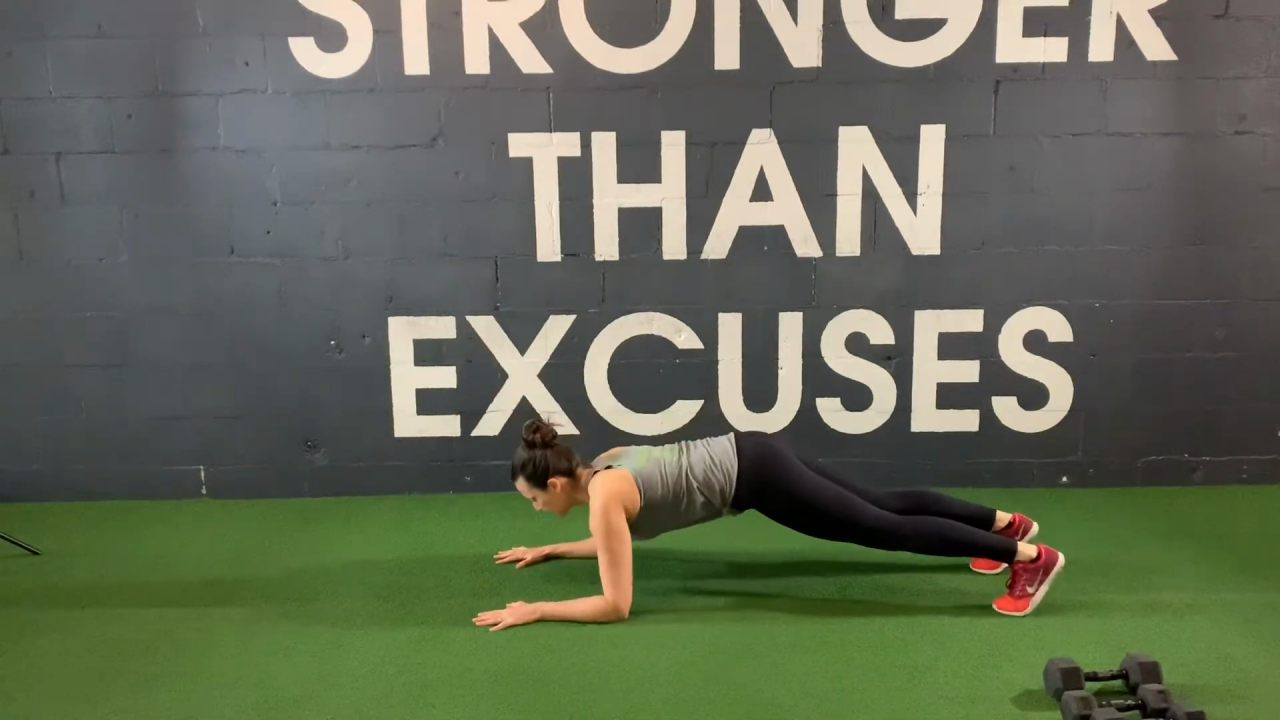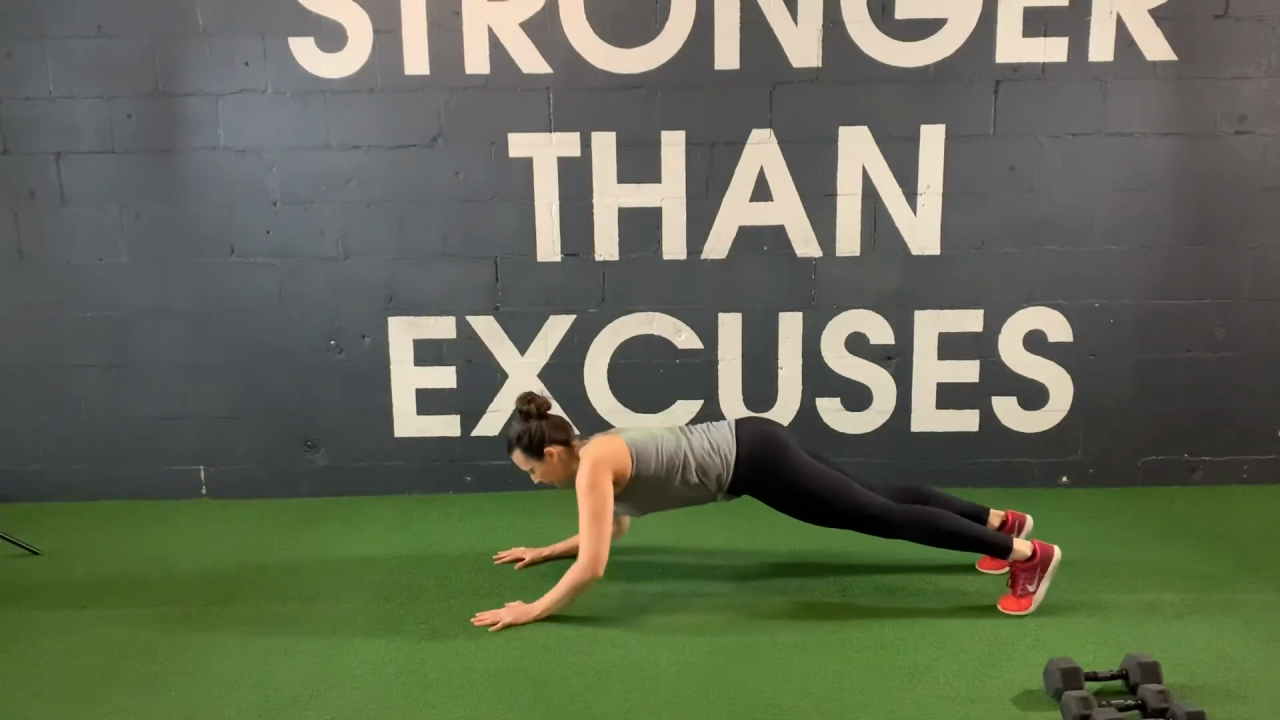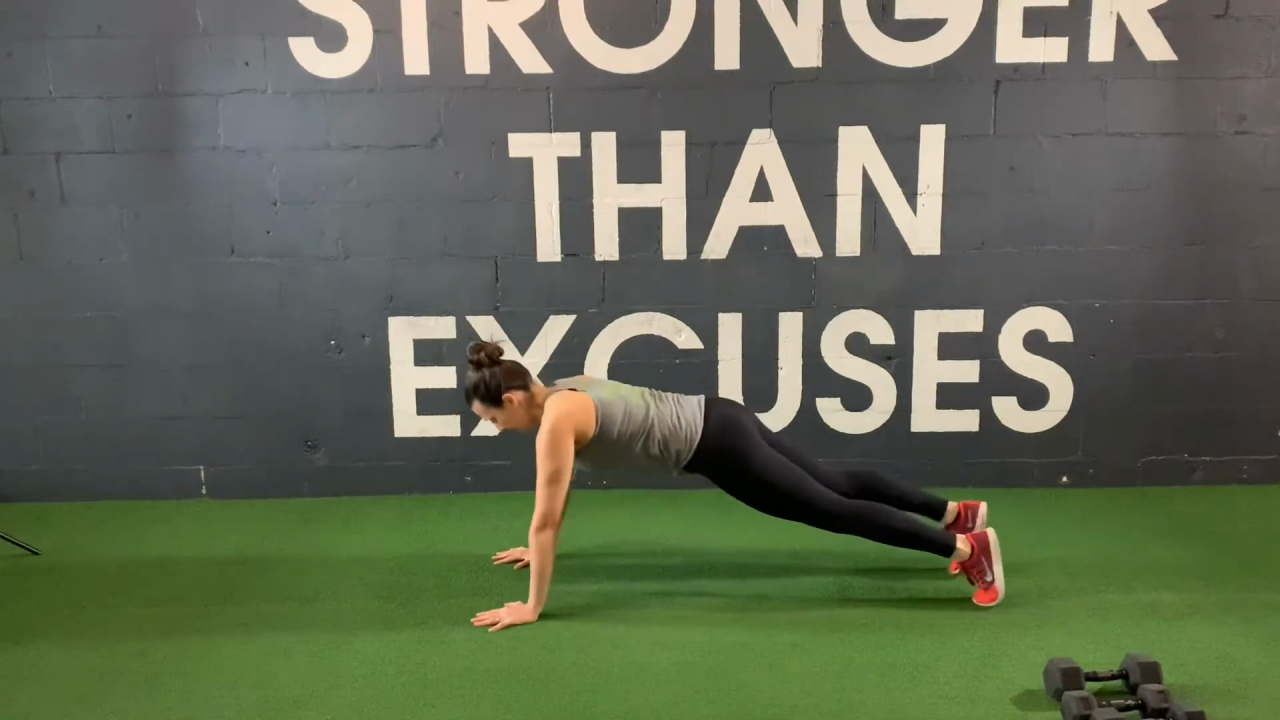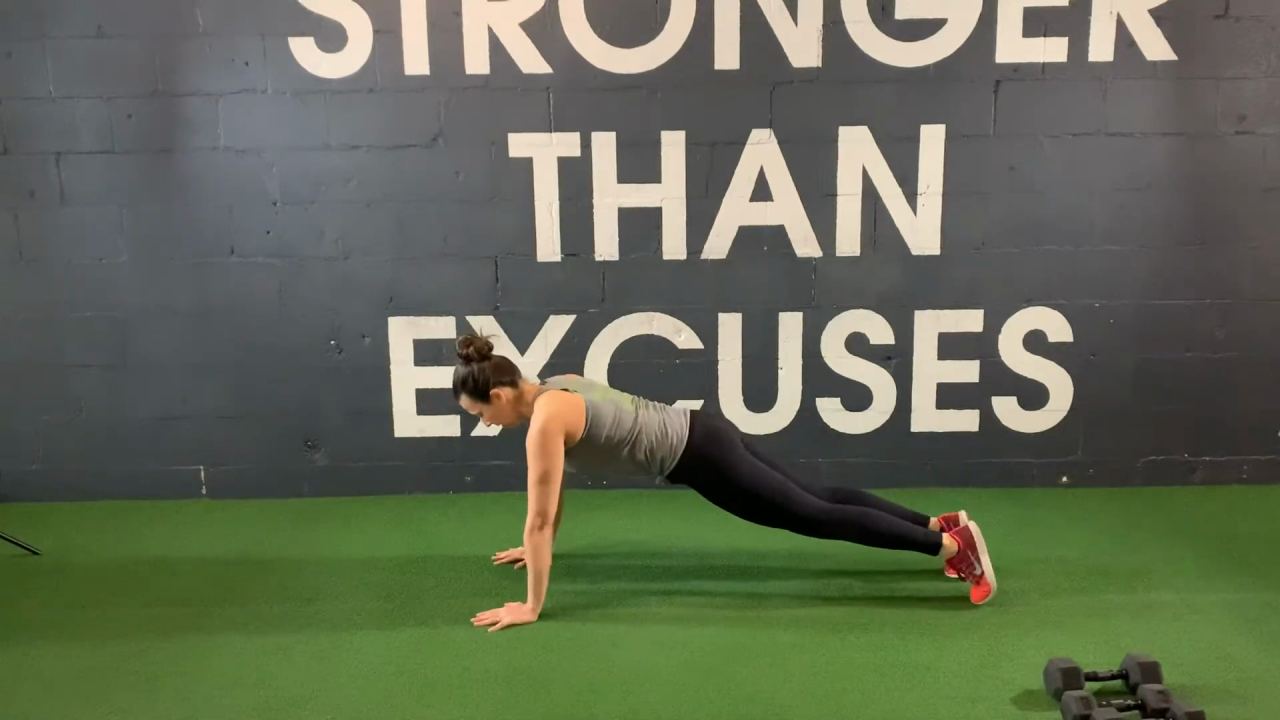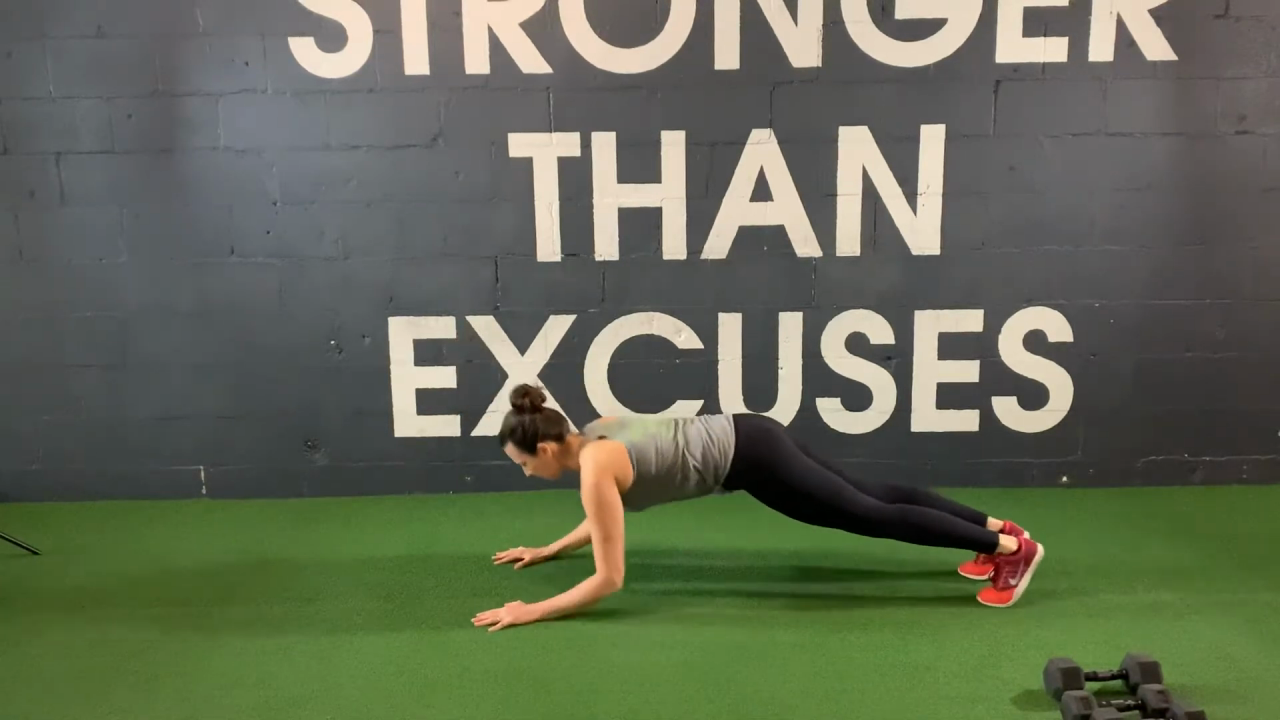
dt=0.4s
person 1, frame 1
left shoulder: (603, 497)
right shoulder: (602, 465)
left elbow: (616, 604)
right elbow: (614, 544)
left wrist: (535, 610)
right wrist: (546, 550)
left hip: (755, 476)
right hip: (751, 454)
left knee: (885, 530)
right knee: (881, 502)
left ankle: (1029, 557)
right ankle: (1006, 522)
person 1, frame 2
left shoulder: (592, 466)
right shoulder: (597, 448)
left elbow: (592, 565)
right elbow: (614, 527)
left wrist: (536, 611)
right wrist: (546, 551)
left hip: (753, 460)
right hip: (751, 442)
left knee: (881, 517)
right knee: (877, 496)
left ankle: (1027, 554)
right ankle: (1000, 519)
person 1, frame 3
left shoulder: (555, 421)
right shoulder: (560, 392)
left elbow: (545, 521)
right elbow: (563, 490)
left wrist: (533, 607)
right wrist: (537, 548)
left hip: (715, 443)
right hip: (715, 420)
left knee: (831, 510)
right knee: (834, 482)
left ankle: (965, 548)
right ankle: (956, 512)
person 1, frame 4
left shoulder: (544, 422)
right shoulder: (552, 390)
left elbow: (540, 522)
right elbow: (553, 507)
left wrist: (532, 607)
right wrist: (534, 549)
left hip: (700, 455)
right hip: (701, 434)
left knee: (817, 517)
right knee: (818, 499)
left ankle: (954, 545)
right ankle: (942, 524)
person 1, frame 5
left shoulder: (594, 469)
right shoulder: (591, 434)
left elbow: (609, 580)
right elbow: (604, 523)
left wrist: (534, 611)
right wrist: (545, 551)
left hip: (749, 459)
right hip: (747, 435)
left knee: (872, 516)
right knee: (872, 495)
left ankle: (1013, 547)
right ankle: (995, 525)
